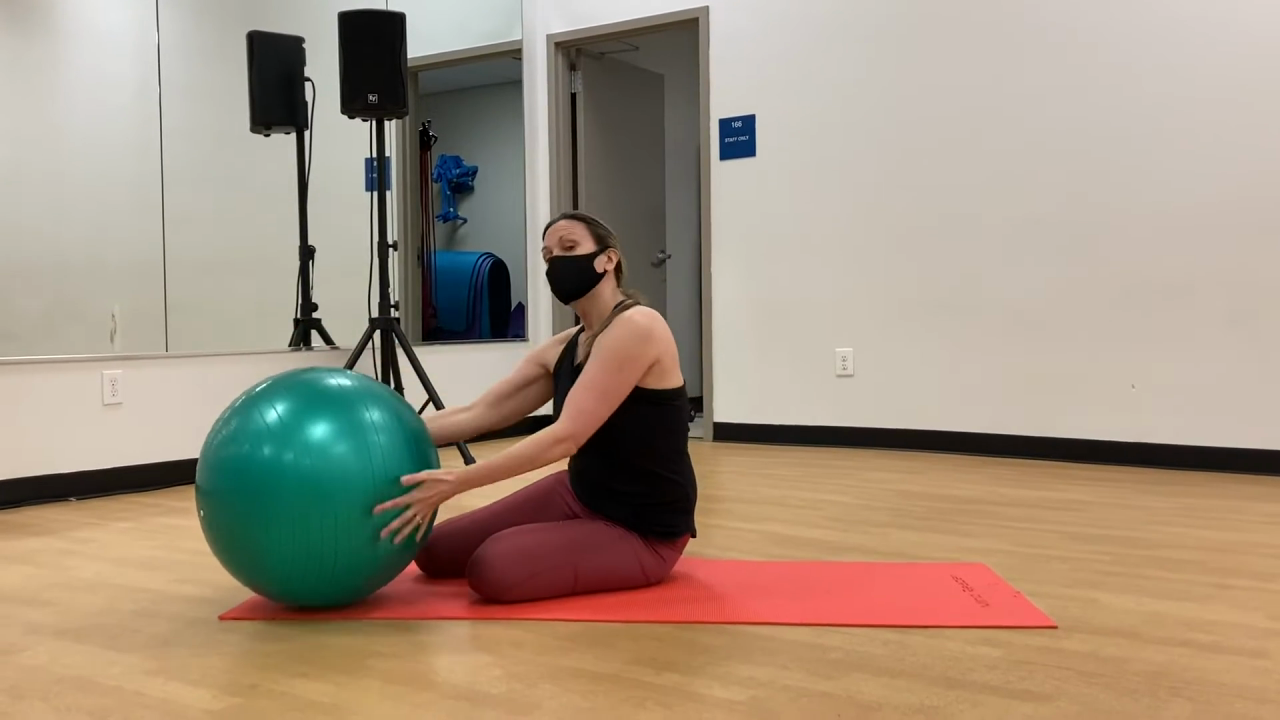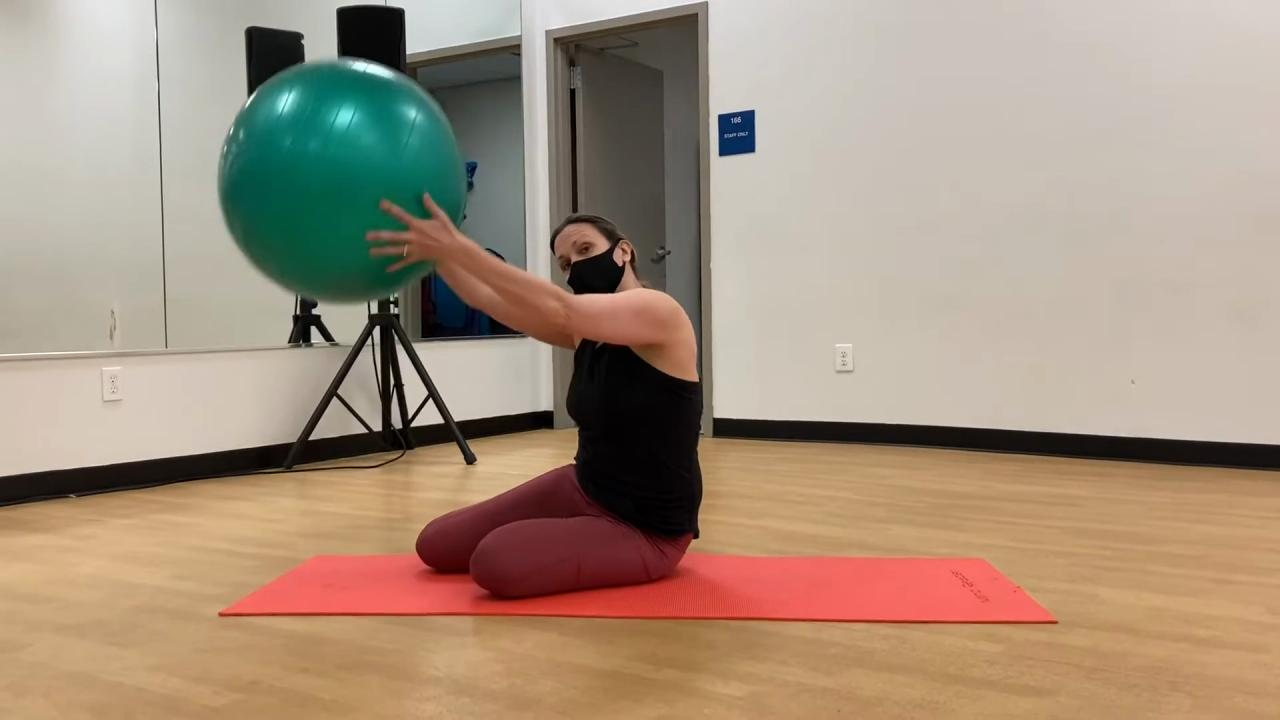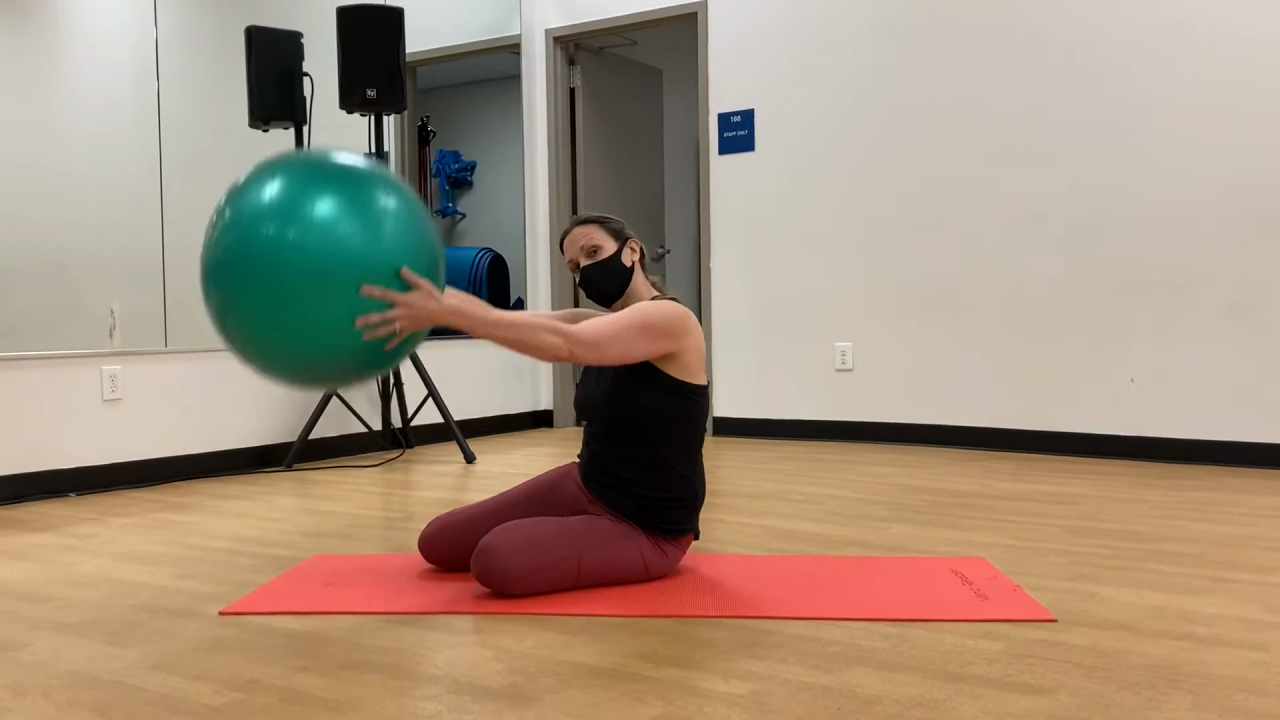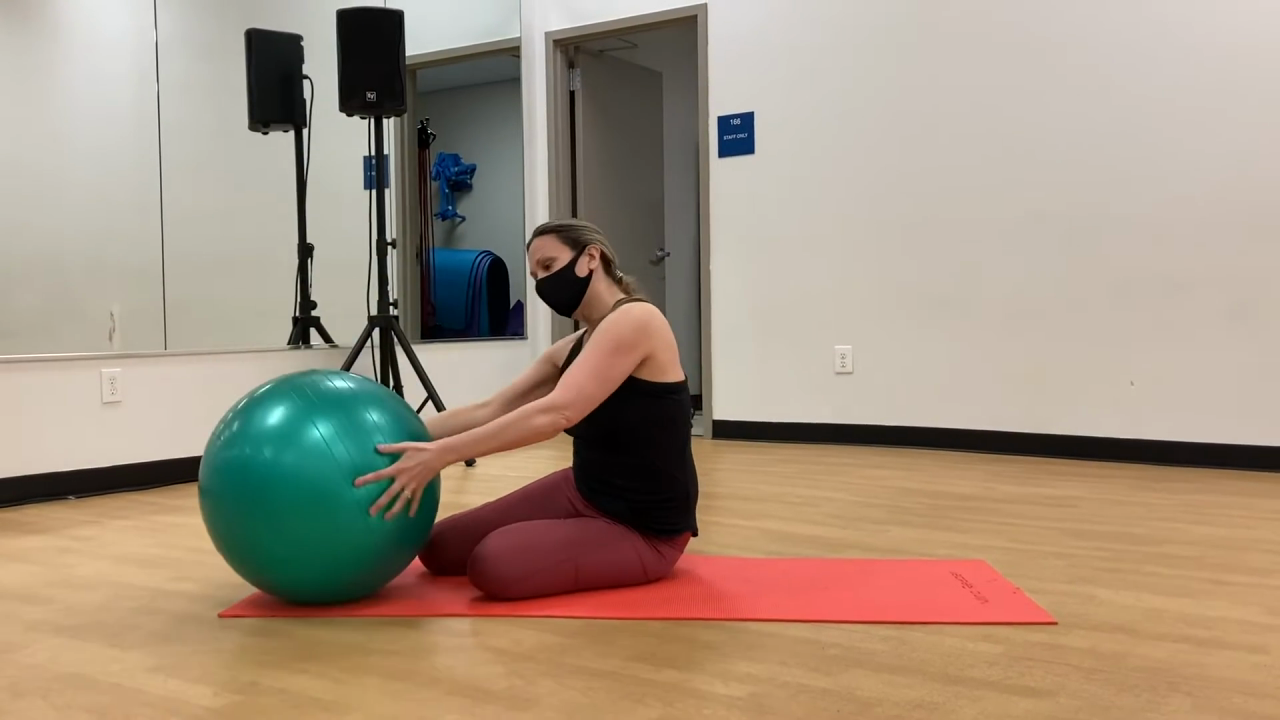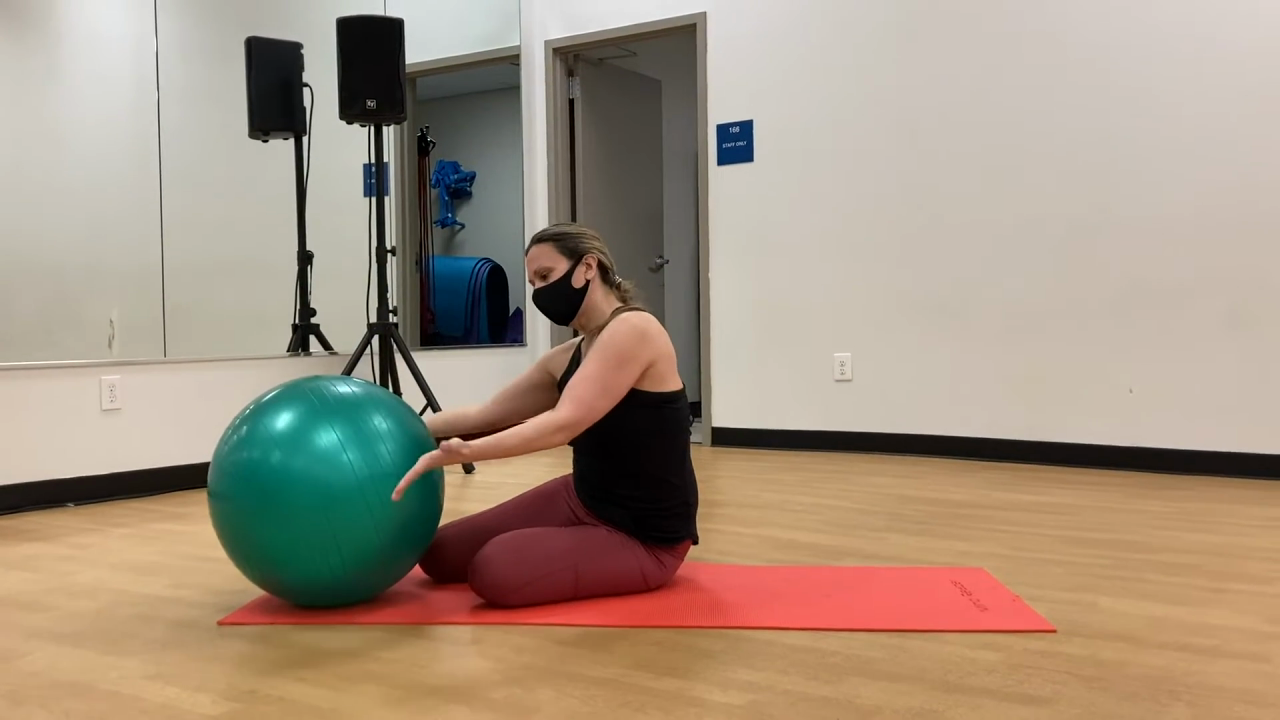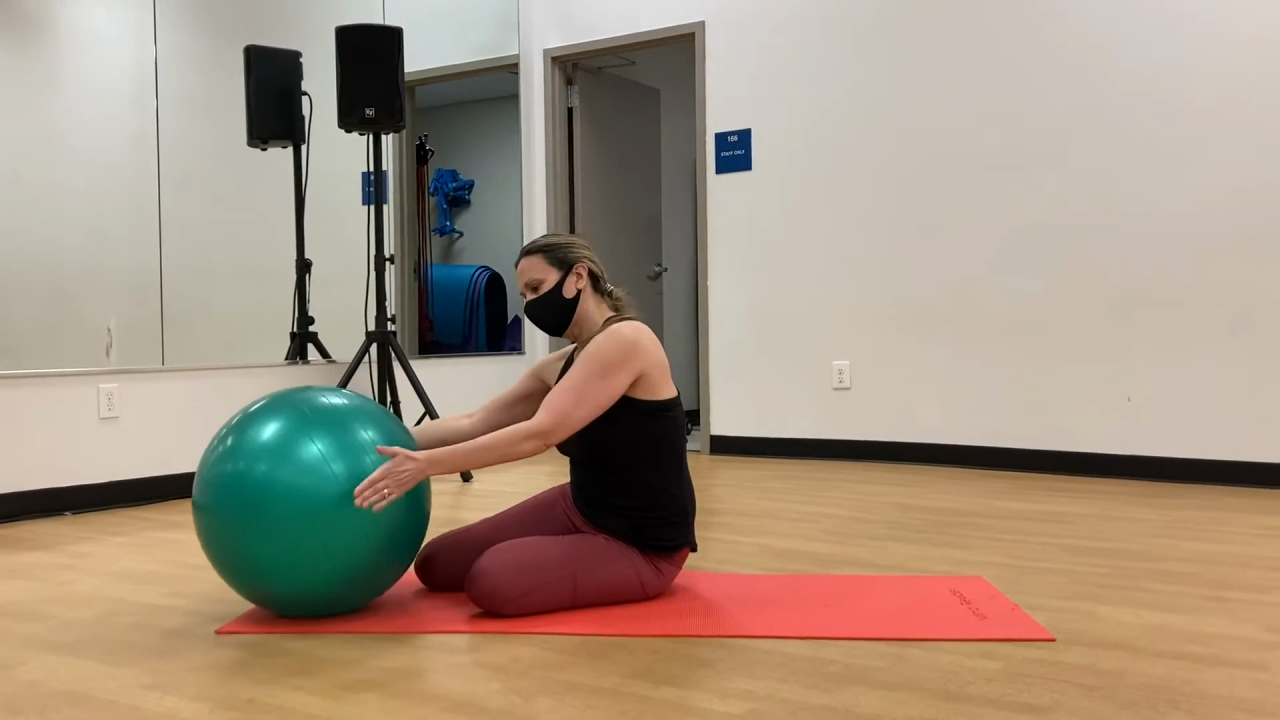
dt=0.5s
person 1, frame 1
left shoulder: (635, 328)
right shoulder: (562, 349)
left elbow: (565, 436)
right elbow: (478, 415)
left wrist: (456, 482)
left hip: (642, 533)
left knee: (492, 570)
right knee: (434, 554)
left ankle: (629, 567)
right ankle: (575, 549)
person 1, frame 2
left shoulder: (659, 312)
right shoulder: (588, 328)
left elbow: (562, 309)
right elbow: (490, 299)
left wrist: (460, 250)
right wrist: (433, 250)
left hip: (645, 528)
right hip: (583, 489)
left knee: (496, 564)
right knee: (436, 546)
right ankle: (578, 536)
person 1, frame 3
left shoulder: (670, 319)
right shoulder: (599, 327)
left elbow: (565, 346)
right elbow: (502, 321)
left wrist: (444, 311)
left hip: (647, 529)
left knee: (497, 561)
right knee: (438, 544)
right ankle: (582, 541)
person 1, frame 4
left shoulder: (635, 320)
right shoulder: (573, 349)
left elbow: (557, 412)
right elbow: (491, 411)
left wrist: (441, 454)
left hip: (643, 531)
left knee: (493, 566)
right knee: (439, 551)
person 1, frame 5
left shoulder: (633, 330)
right shoulder: (568, 357)
left elbow: (564, 424)
right elbow: (486, 415)
left wrist: (464, 453)
left hip: (643, 538)
left knee: (495, 573)
right knee: (441, 556)
right ankle: (580, 548)
person 1, frame 6
left shoulder: (625, 340)
right shoulder: (562, 365)
left elbow: (541, 433)
right elbow: (475, 423)
left wrist: (426, 464)
right wrist: (397, 442)
left hip: (641, 547)
left knee: (491, 582)
right knee: (437, 566)
